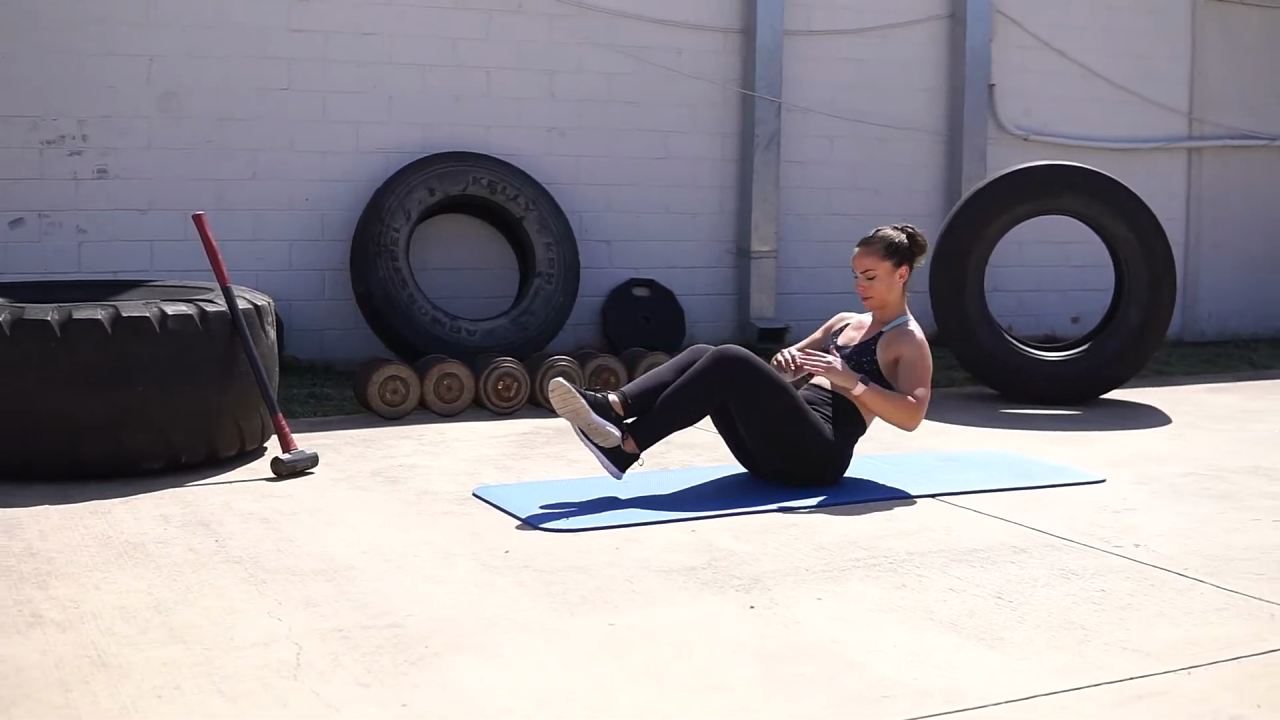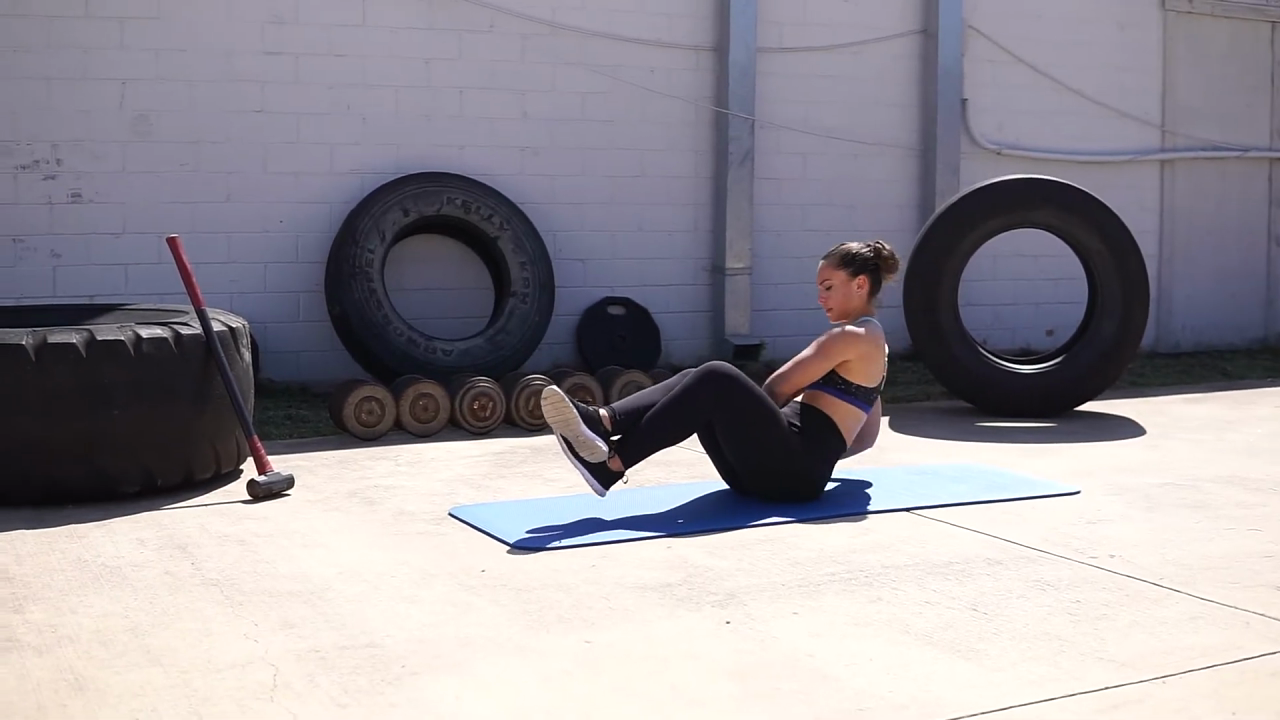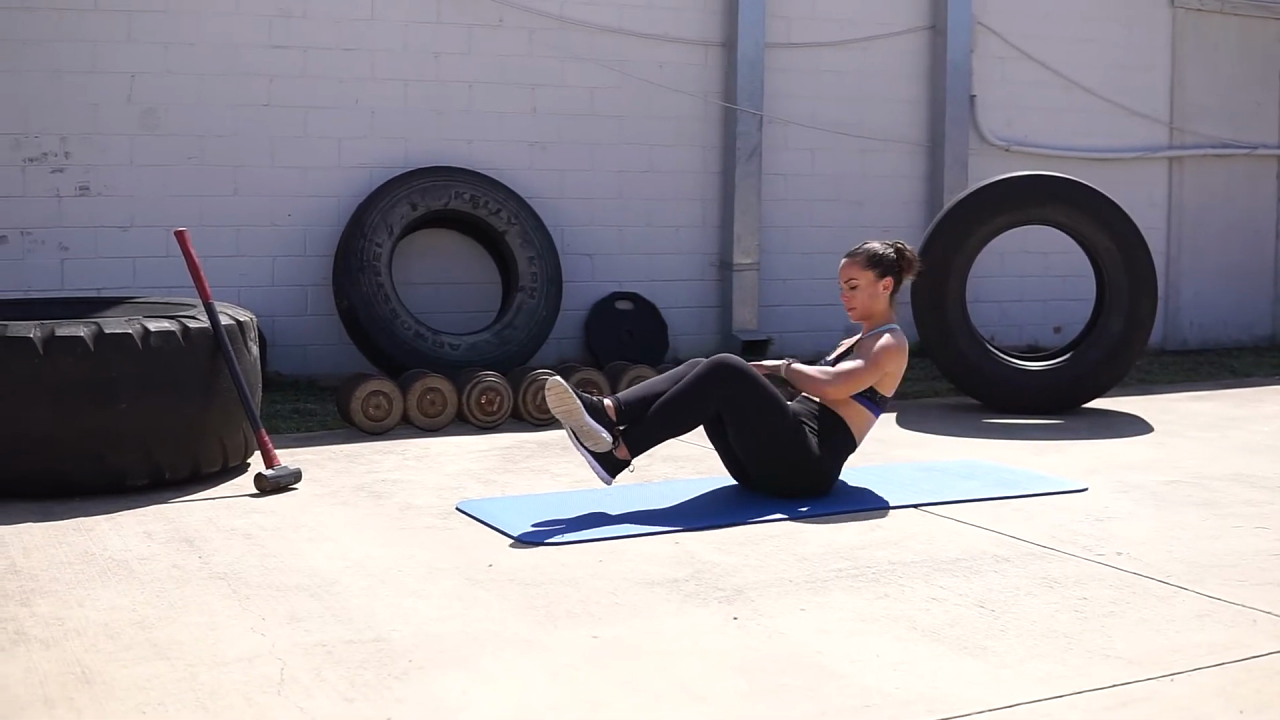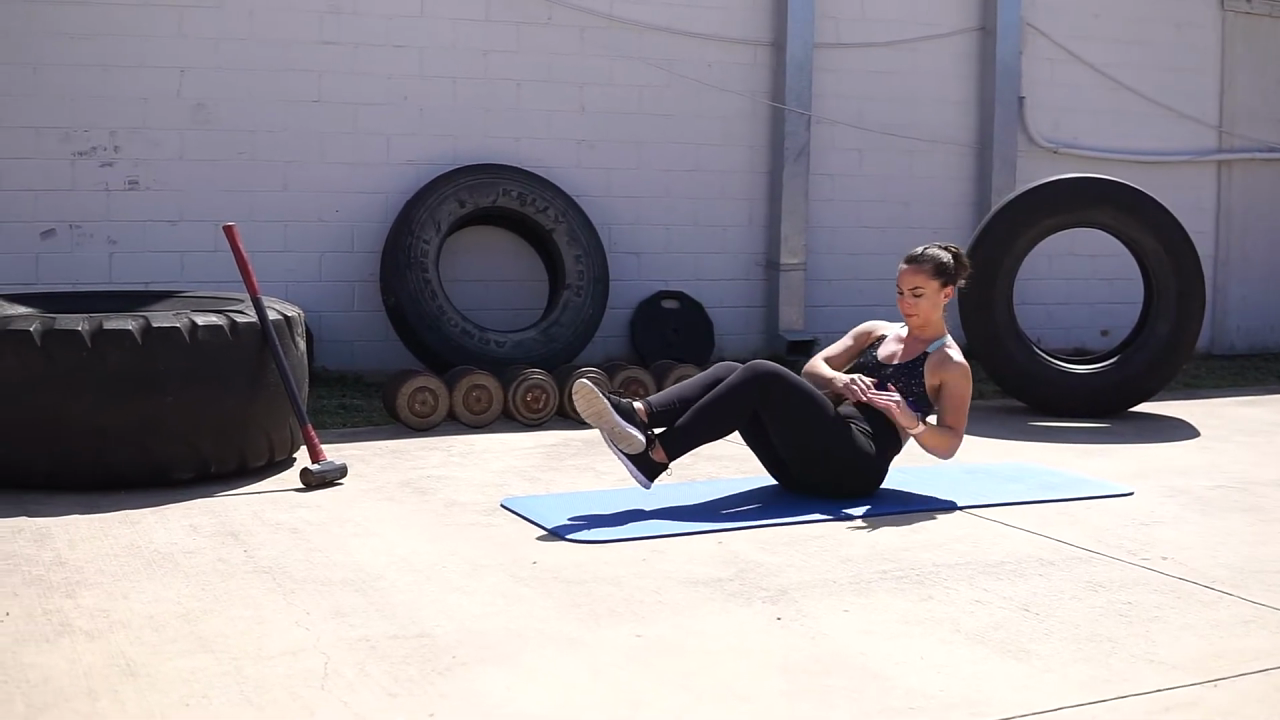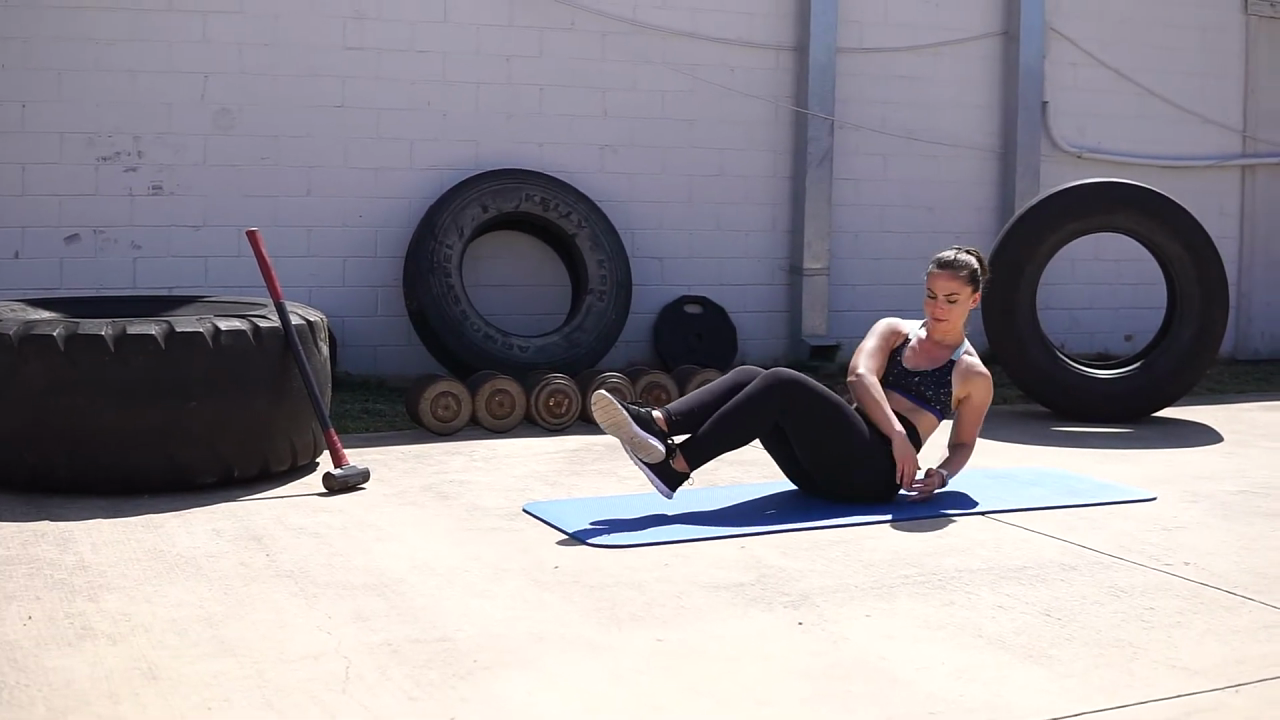
dt=1s
person 1, frame 1
left shoulder: (909, 342)
right shoulder: (847, 322)
left elbow: (910, 415)
right elbow: (797, 367)
left wrist: (848, 379)
right wrist: (789, 357)
left hip: (817, 452)
right hip: (774, 449)
left knee: (730, 360)
right knee: (701, 355)
left ankle: (628, 445)
right ankle: (611, 407)
person 1, frame 2
left shoulder: (854, 336)
right shoulder: (864, 342)
left elbow: (783, 385)
right elbow: (867, 435)
left wrist: (748, 402)
left hip: (797, 470)
right hip: (768, 465)
left knee: (715, 377)
right knee: (693, 380)
left ankle: (612, 462)
right ankle: (600, 422)
person 1, frame 3
left shoulder: (890, 345)
right shoulder: (855, 342)
left elbow: (833, 385)
left wrist: (785, 367)
right wrist: (772, 374)
left hip: (806, 465)
right hip: (765, 462)
left knee: (725, 370)
right knee: (700, 370)
left ankle: (618, 452)
right ankle: (605, 411)
person 1, frame 4
left shoulder: (952, 365)
right shoulder: (877, 332)
left elbow: (948, 443)
right elbow: (814, 370)
left wrist: (910, 422)
right wrist: (841, 381)
left hip: (853, 465)
right hip: (808, 464)
left knee: (761, 376)
right knee: (729, 373)
left ankle: (656, 454)
right ankle: (635, 414)
person 1, frame 5
left shoulder: (974, 375)
right shoulder: (894, 331)
left elbow: (963, 446)
right elbow: (859, 378)
left wrist: (941, 474)
right wrist: (898, 436)
left hip: (872, 470)
right hip: (823, 469)
left knee: (782, 384)
right knee: (749, 377)
left ankle: (676, 464)
right ankle: (654, 422)
